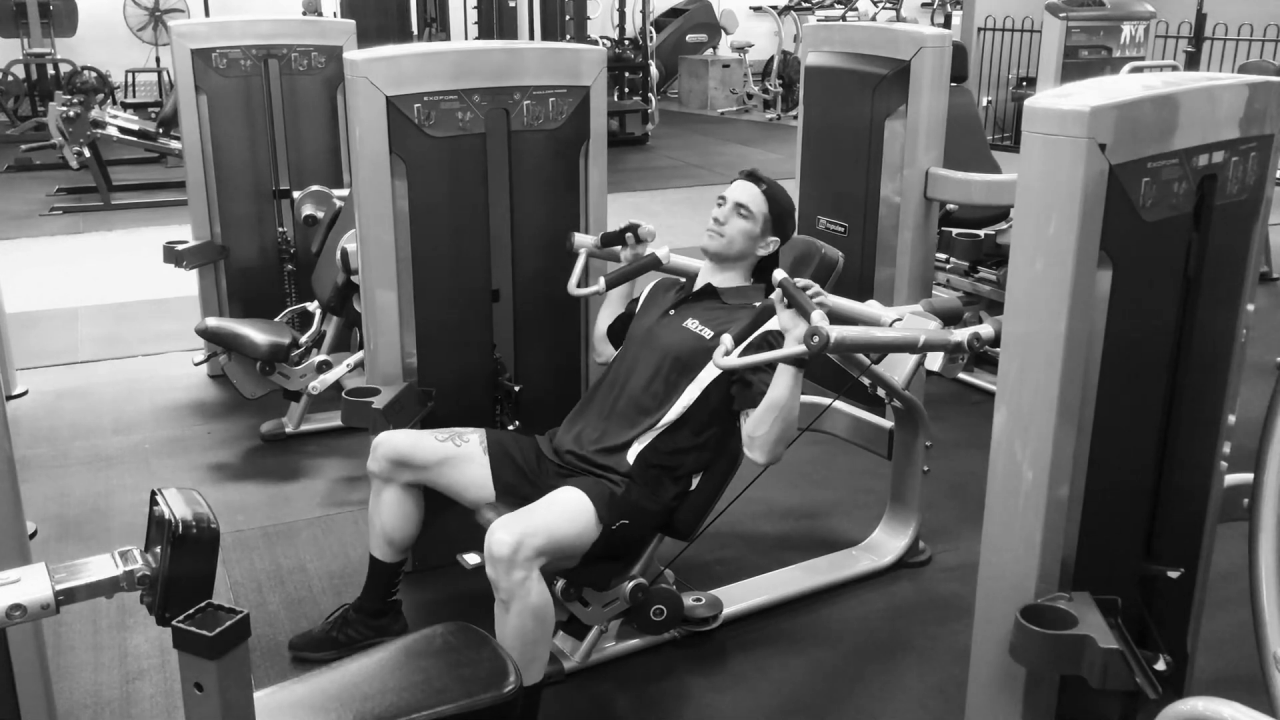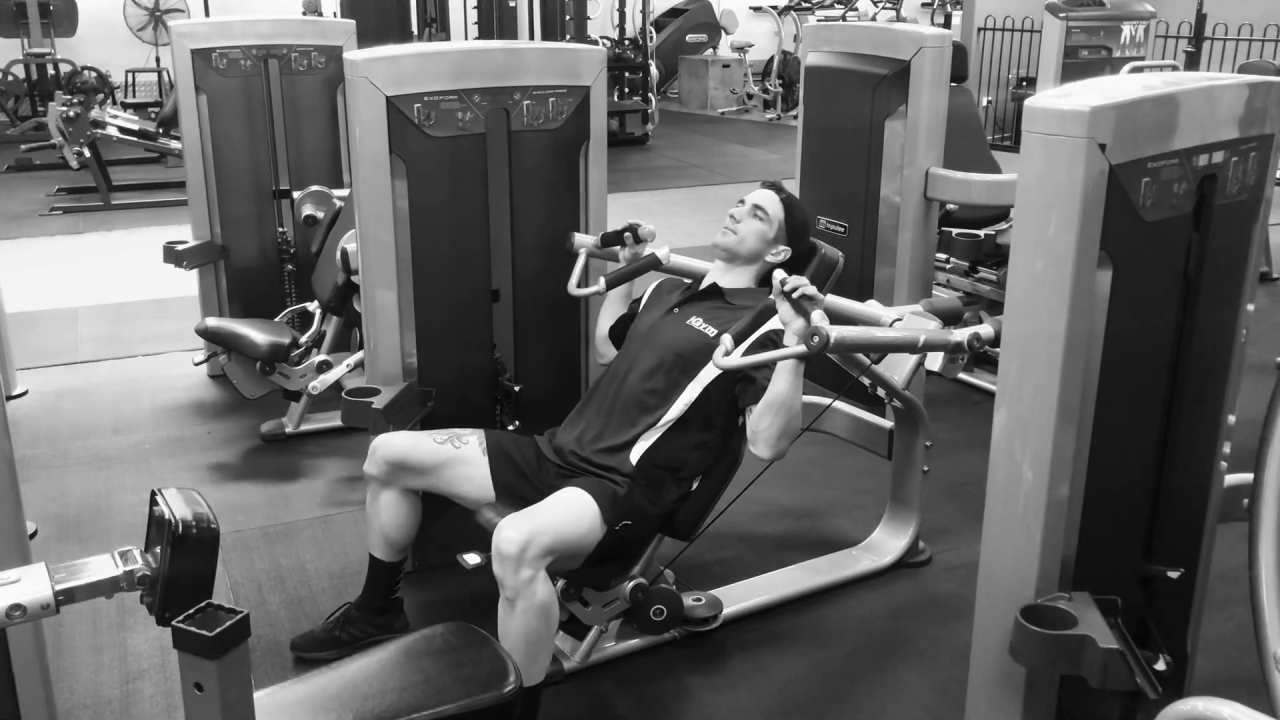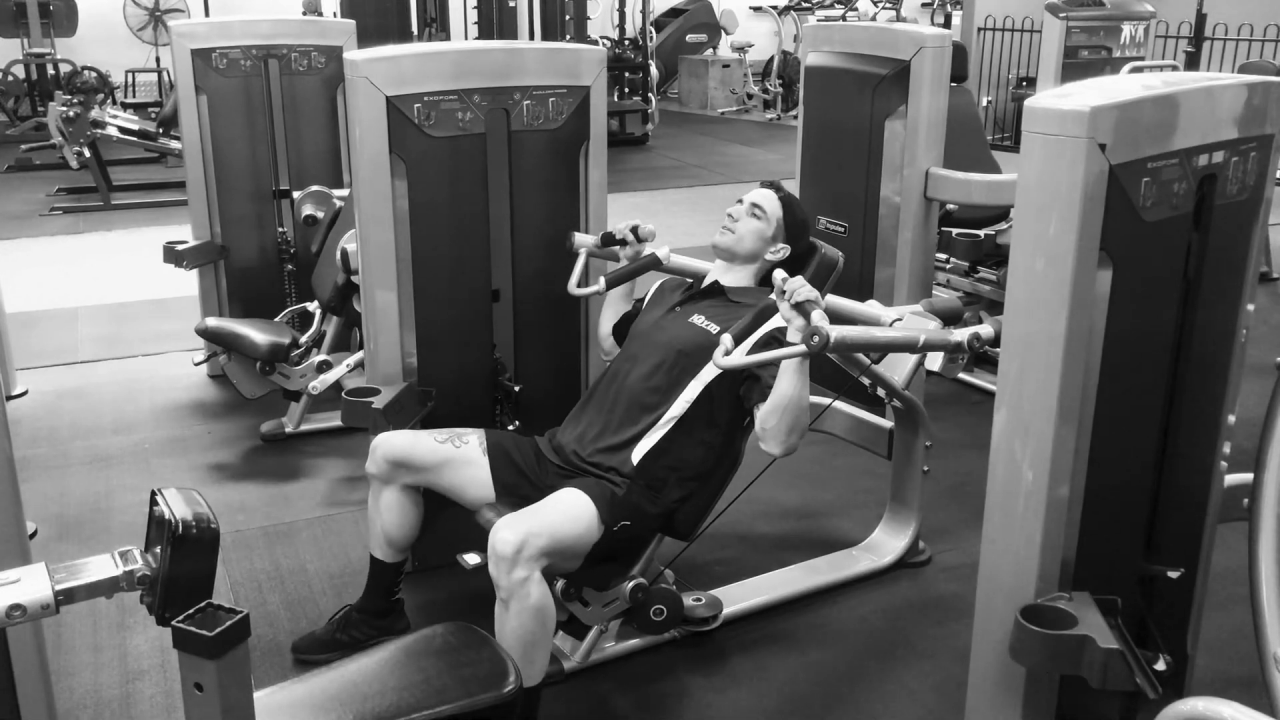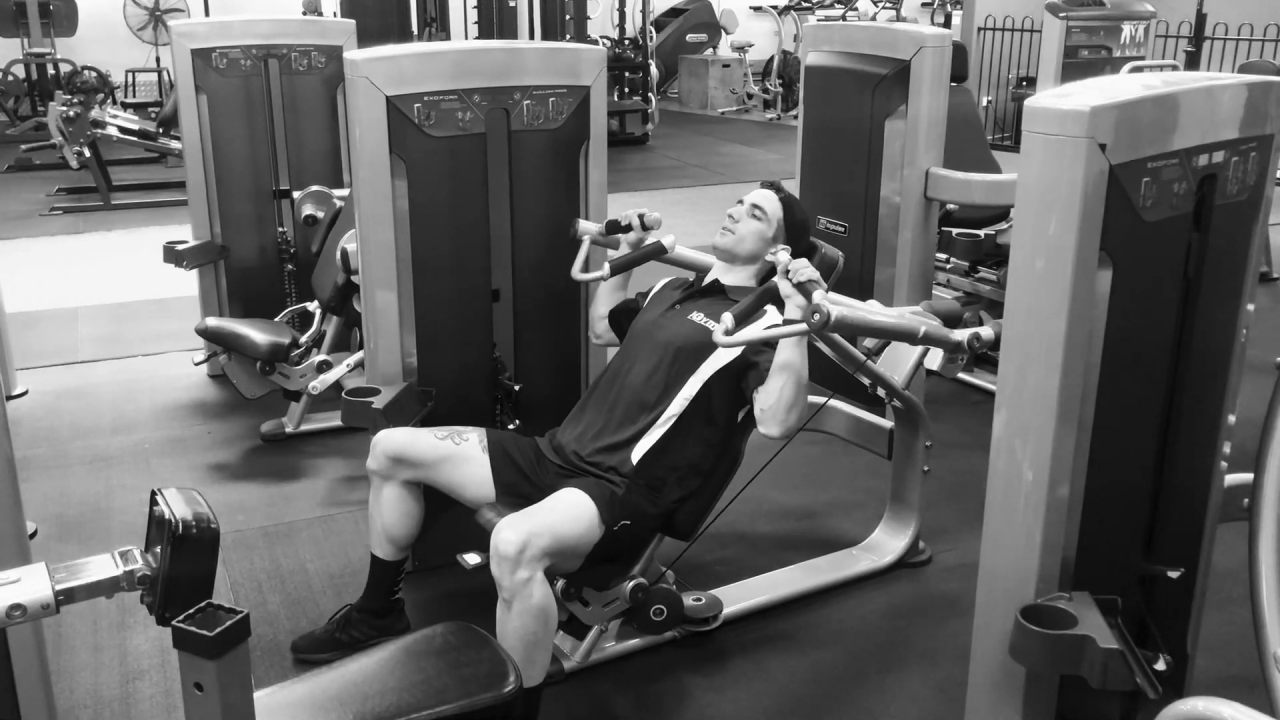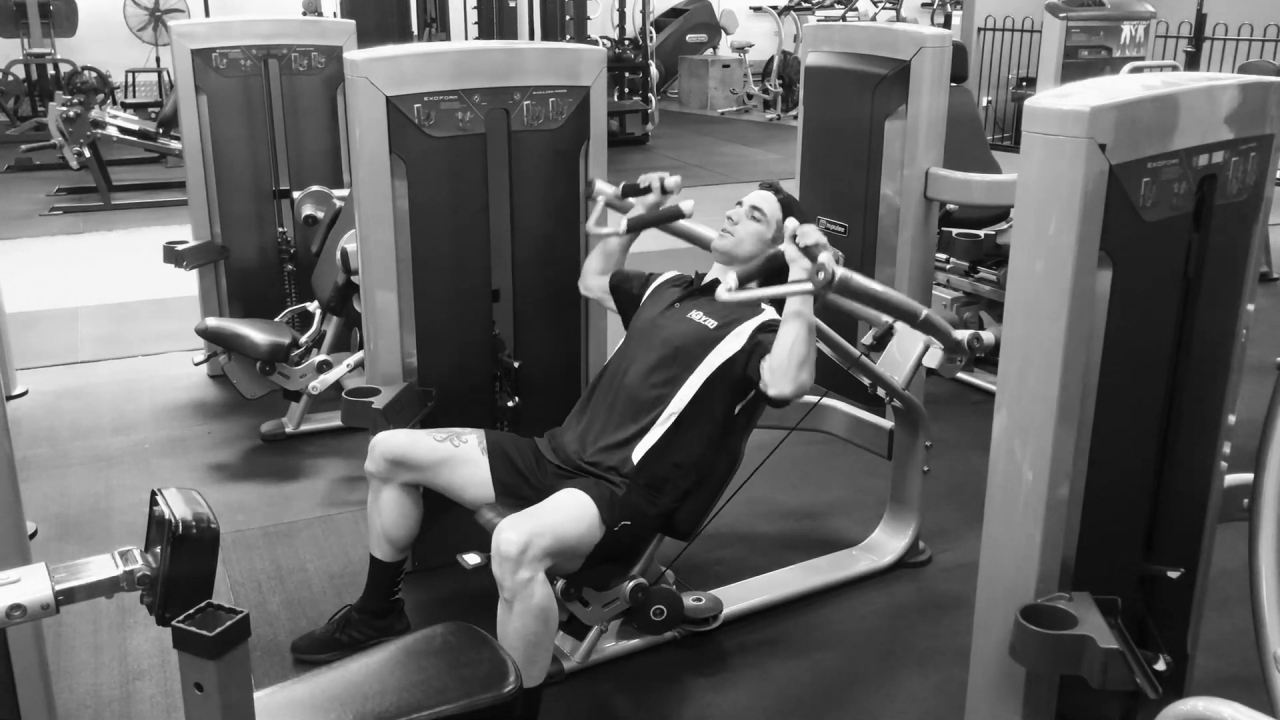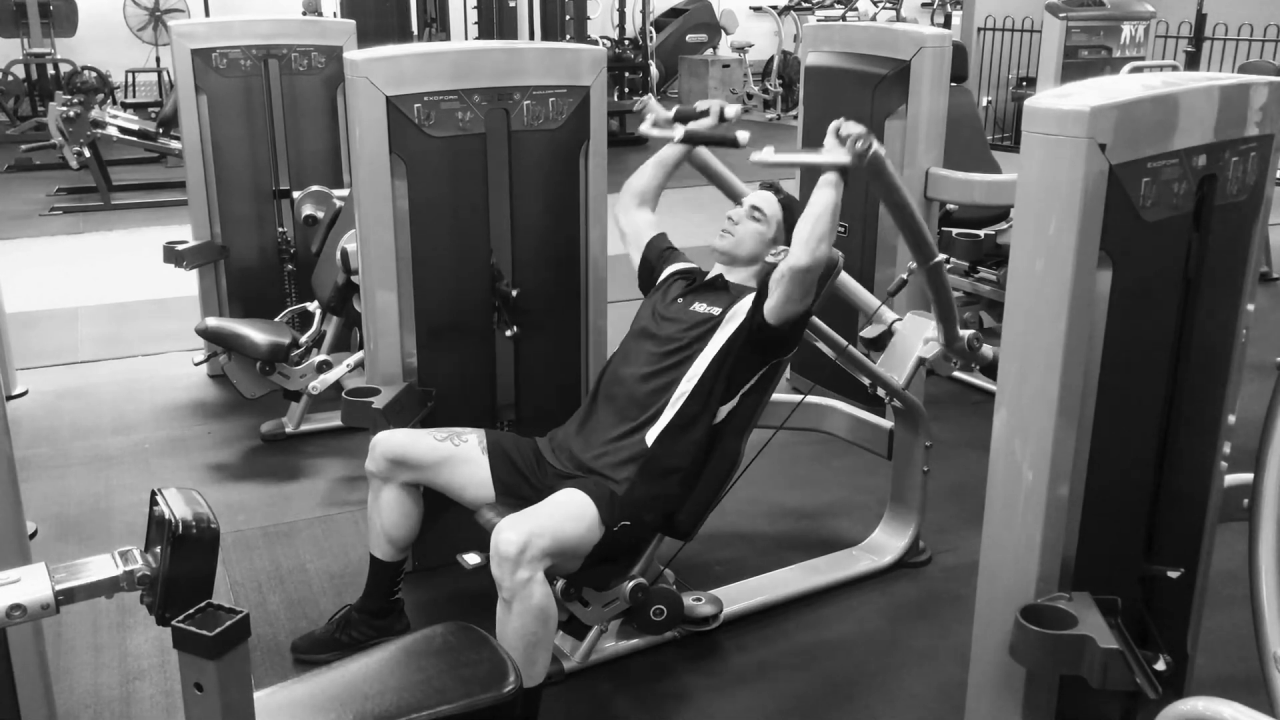
dt=0.4s
person 1, frame 1
left shoulder: (756, 325)
right shoulder: (666, 290)
left elbow: (762, 447)
left wrist: (795, 350)
right wrist: (625, 271)
left hip: (627, 487)
right hip: (559, 453)
left knee: (510, 545)
right knee: (392, 452)
right ankle: (376, 612)
person 1, frame 2
left shoulder: (761, 325)
right shoulder: (670, 290)
left elbow: (768, 442)
left wrist: (795, 341)
right wrist: (626, 267)
left hip: (627, 486)
right hip: (559, 452)
left knee: (518, 544)
right knee: (389, 454)
right ankle: (377, 611)
person 1, frame 3
left shoulder: (761, 325)
right shoulder: (673, 290)
left elbow: (778, 439)
left wrist: (798, 338)
right wrist: (626, 267)
left hip: (627, 488)
right hip: (559, 454)
left knee: (513, 545)
right knee: (391, 453)
right ankle: (378, 613)
person 1, frame 4
left shoulder: (761, 323)
right shoulder: (675, 290)
left elbow: (777, 422)
right elbow: (601, 328)
left wrist: (796, 315)
right wrist: (625, 254)
left hip: (626, 487)
right hip: (560, 453)
left knee: (515, 545)
right knee: (392, 449)
right ankle: (378, 613)
person 1, frame 5
left shoulder: (759, 324)
right shoulder: (673, 287)
left elbow: (786, 384)
right elbow: (592, 279)
left wrist: (801, 277)
right wrist: (636, 216)
left hip: (623, 488)
right hip: (558, 454)
left knee: (517, 545)
right knee: (390, 451)
right ankle: (378, 614)
person 1, frame 6
left shoulder: (760, 316)
right shoulder: (679, 278)
left elbow: (805, 262)
right elbow: (630, 205)
left wrist: (832, 172)
right wrist: (685, 139)
left hip: (623, 490)
right hip: (557, 454)
left knee: (515, 547)
right knee: (390, 451)
right ankle: (378, 613)
